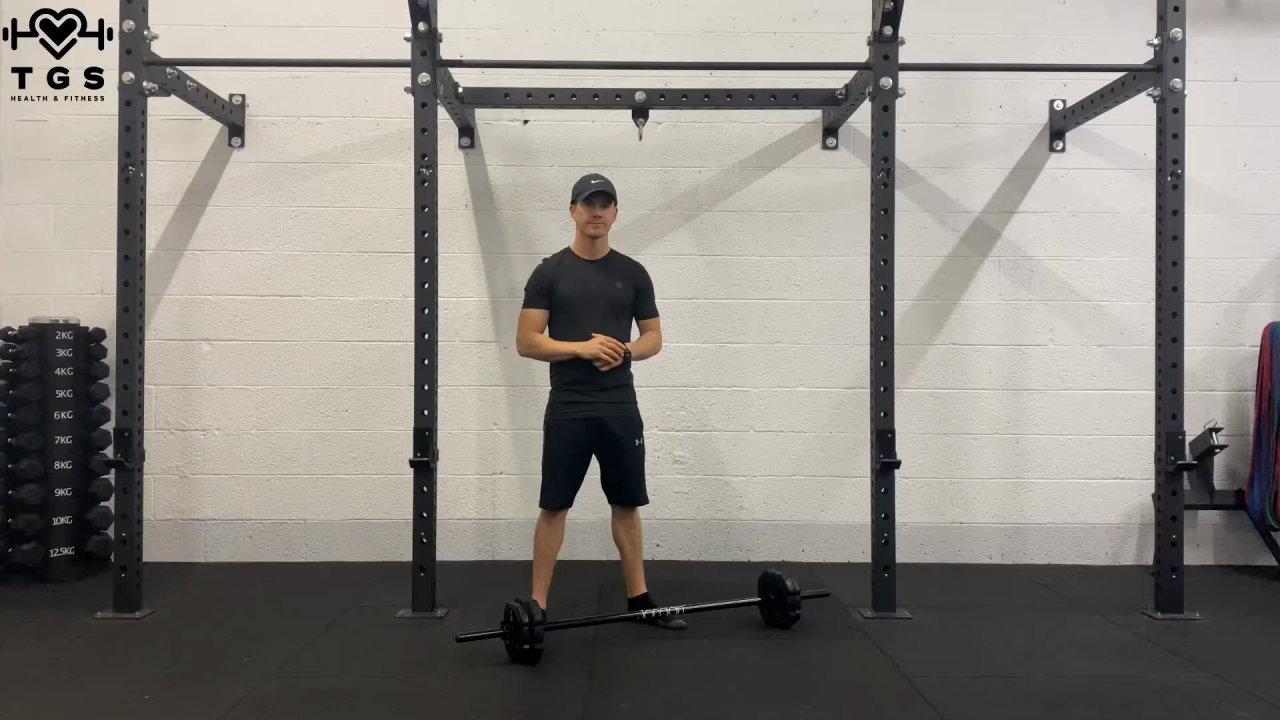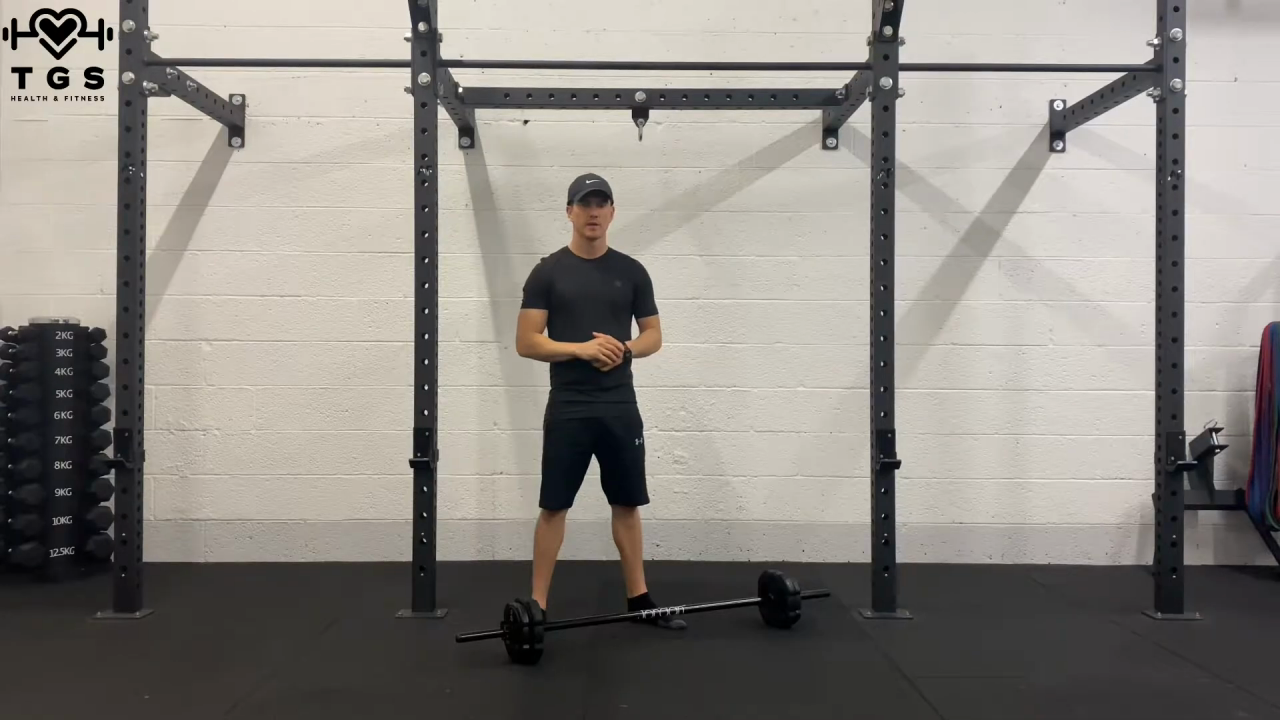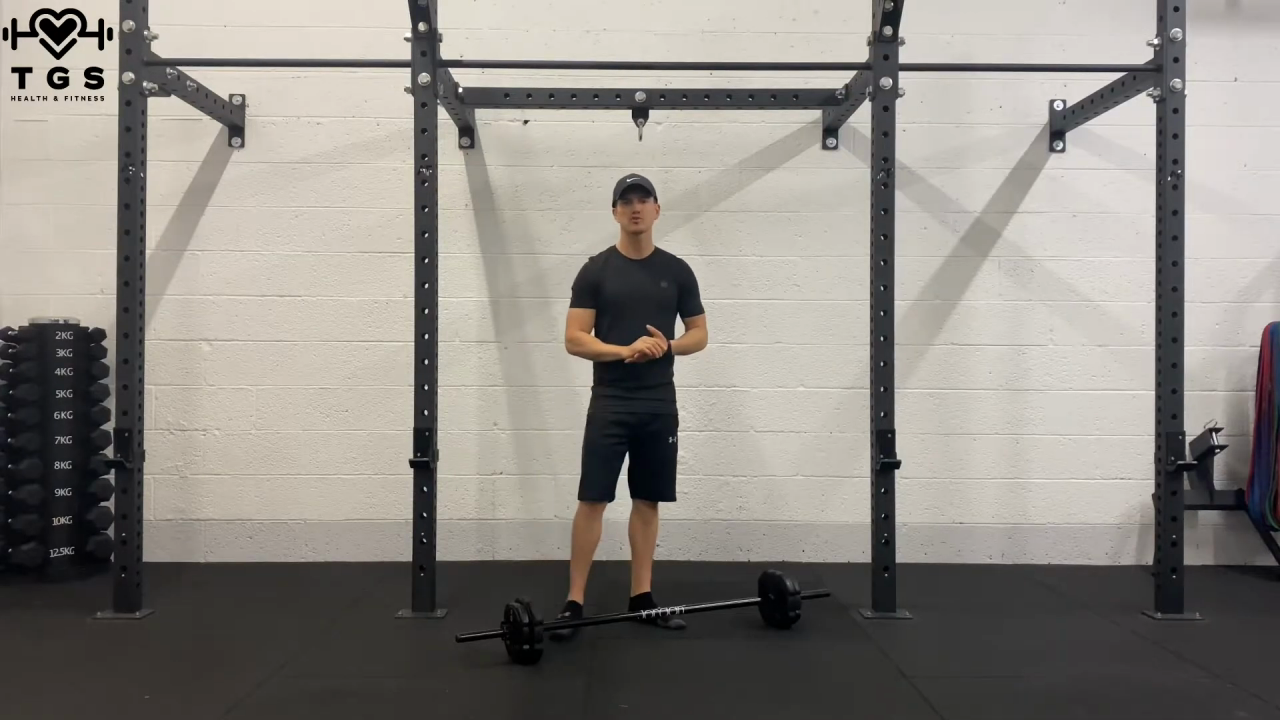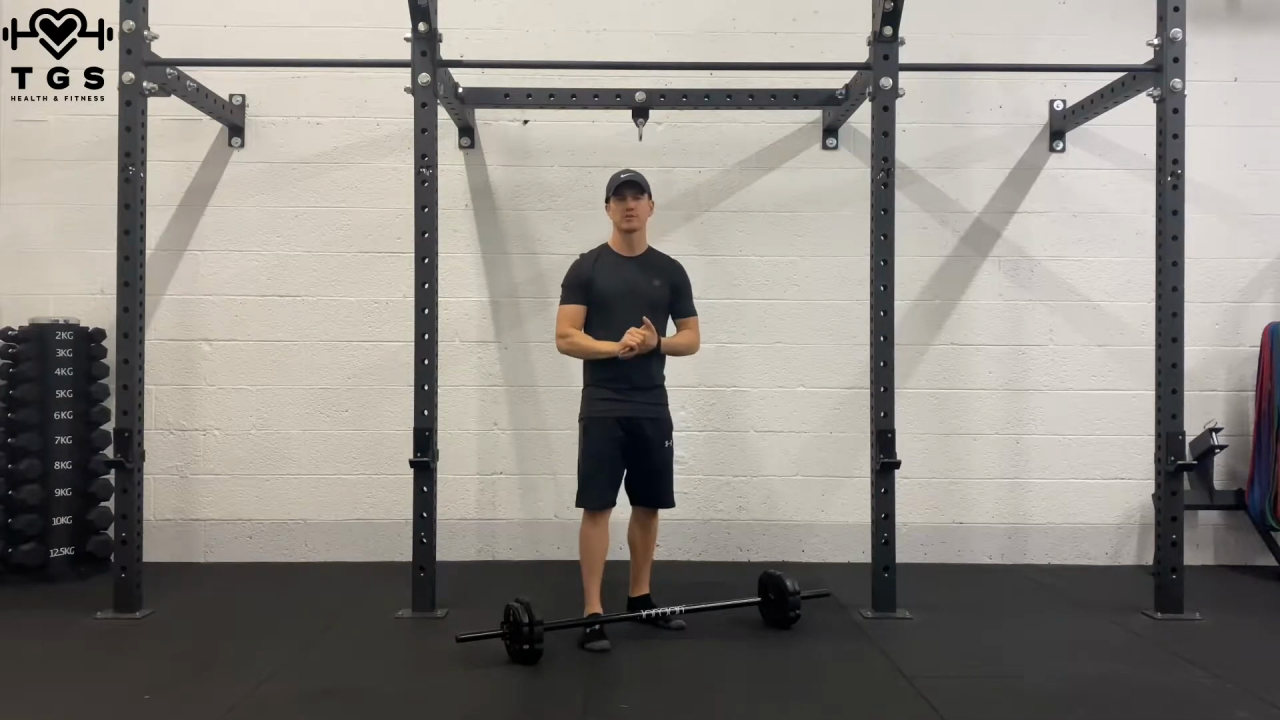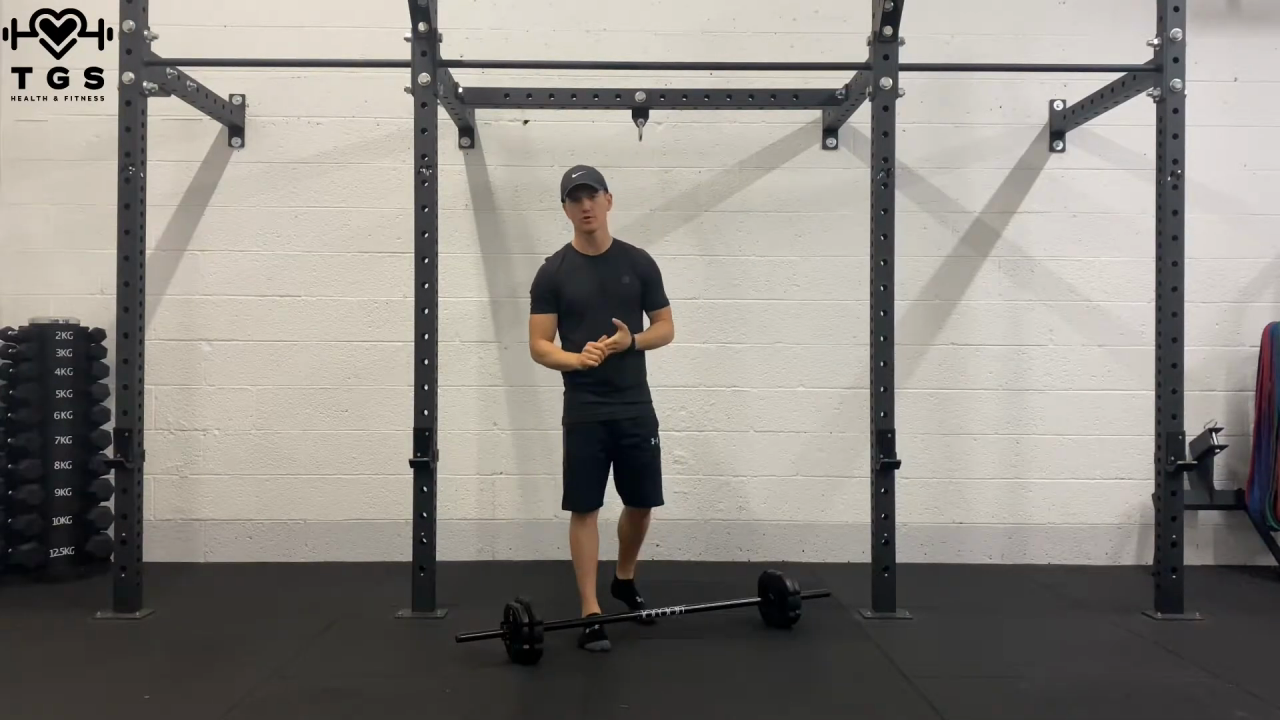
dt=1s
person 1, frame 1
left shoulder: (632, 273)
right shoulder: (550, 271)
left elbow: (654, 338)
right elbow: (526, 341)
left wrist: (624, 350)
right wrist: (581, 348)
left hip: (620, 407)
right hip: (568, 409)
left knee: (627, 503)
right knee: (554, 506)
left ankle: (638, 597)
right ankle: (538, 604)
person 1, frame 2
left shoulder: (631, 271)
right shoulder: (548, 271)
left elbow: (653, 335)
right elbow: (526, 342)
left wrist: (624, 348)
right wrist: (580, 348)
left hip: (620, 406)
right hip: (569, 408)
left knee: (627, 503)
right knee: (554, 505)
left ankle: (638, 597)
right ankle: (538, 604)
person 1, frame 3
left shoulder: (677, 270)
right shoulder: (596, 270)
left elbow: (699, 334)
right elbow: (574, 339)
left wrist: (667, 345)
right wrist: (625, 350)
left hip: (659, 403)
right hip: (611, 401)
left knee: (648, 500)
right knee: (593, 499)
left ankle: (641, 595)
right ankle: (574, 601)
person 1, frame 4
left shoulder: (670, 270)
right shoulder: (586, 267)
left elbow: (691, 339)
right elbow: (565, 337)
left wrist: (655, 342)
right wrist: (616, 347)
left hip: (652, 406)
right hip: (603, 406)
left knee: (650, 505)
right knee: (597, 507)
left ankle: (639, 596)
right ankle: (593, 613)
person 1, frame 5
left shoulder: (639, 262)
right shoulder: (553, 272)
left elbow: (665, 327)
right elbow: (538, 344)
left wrist: (631, 340)
right wrist: (577, 359)
left hip: (636, 406)
right hip: (585, 410)
left knee: (641, 503)
right knee: (584, 508)
left ankle: (625, 581)
right ankle: (591, 612)
